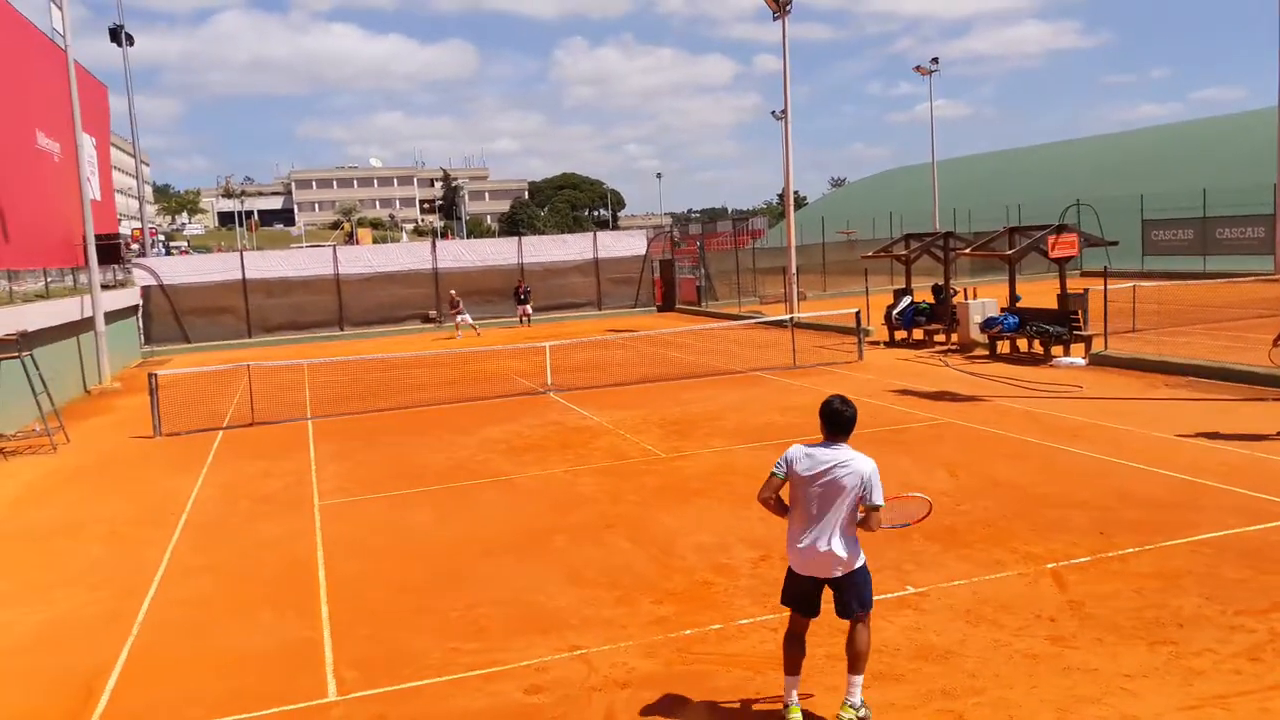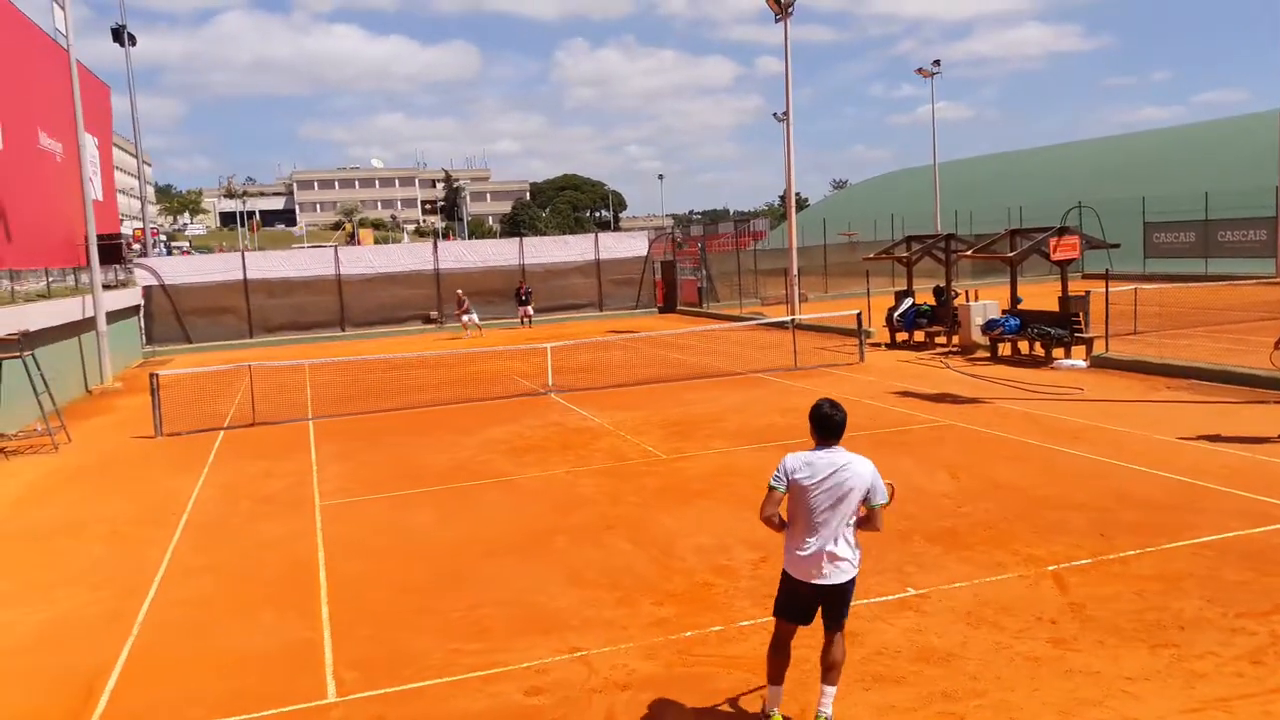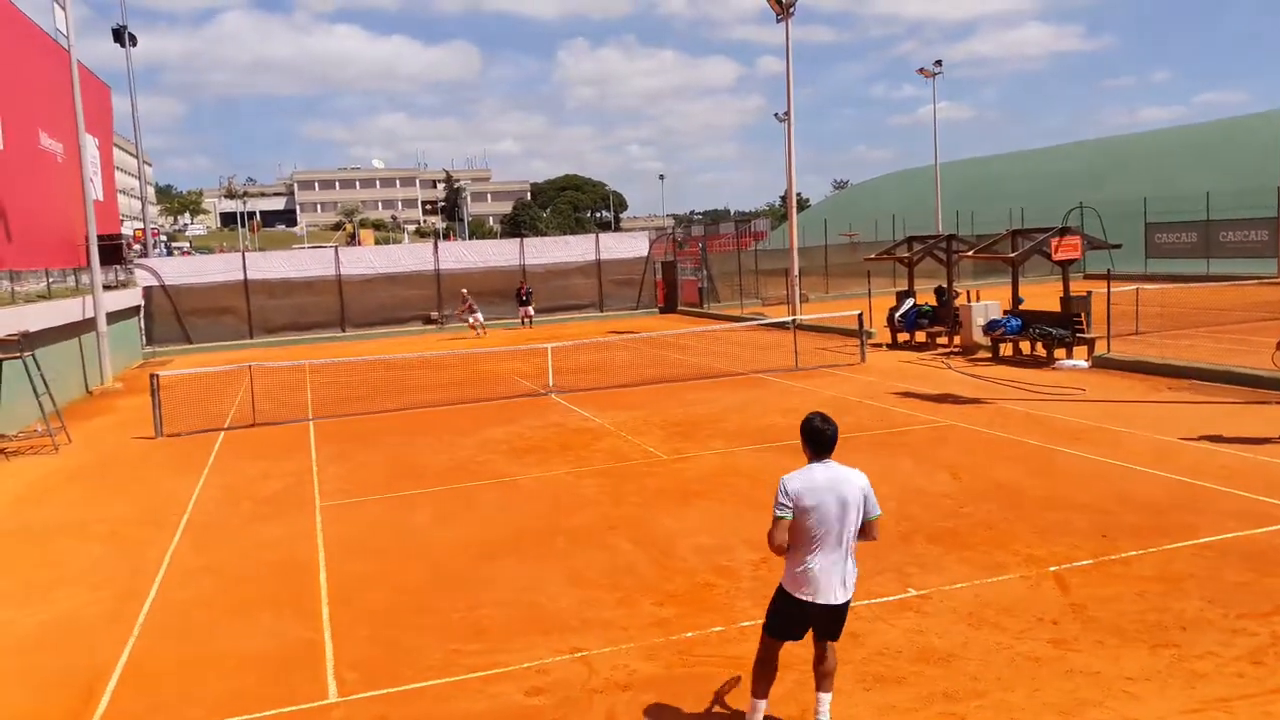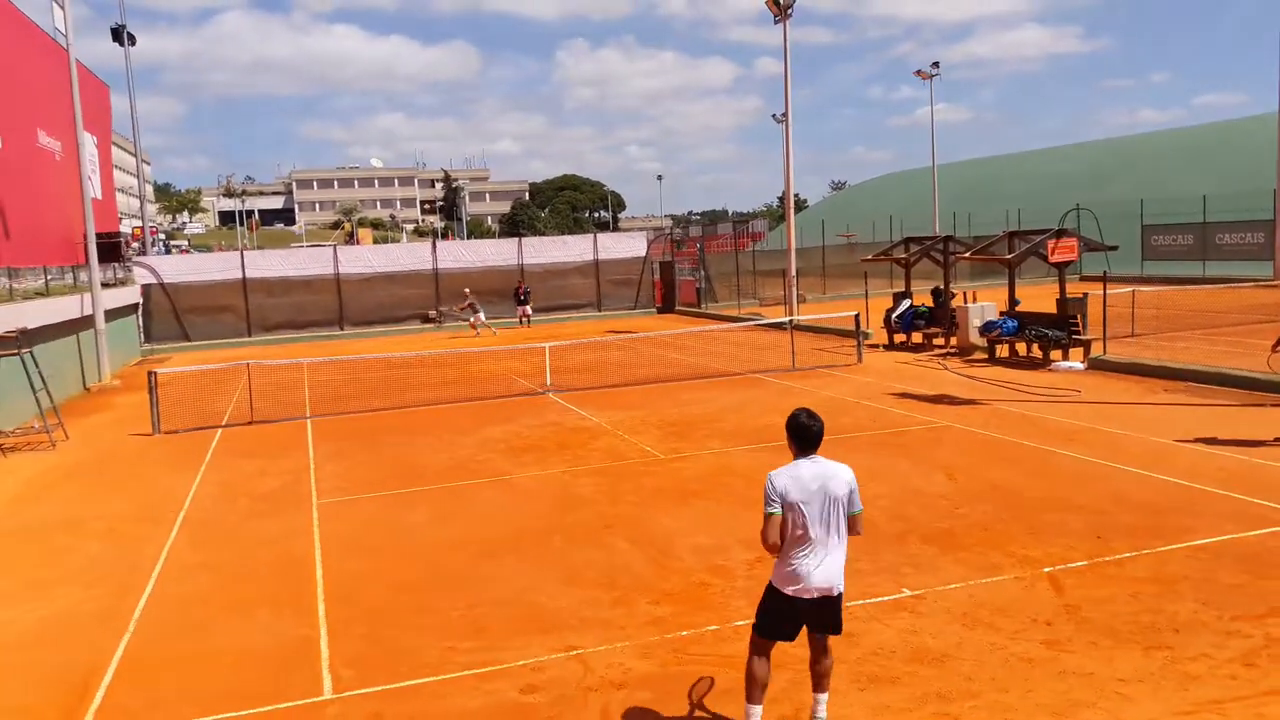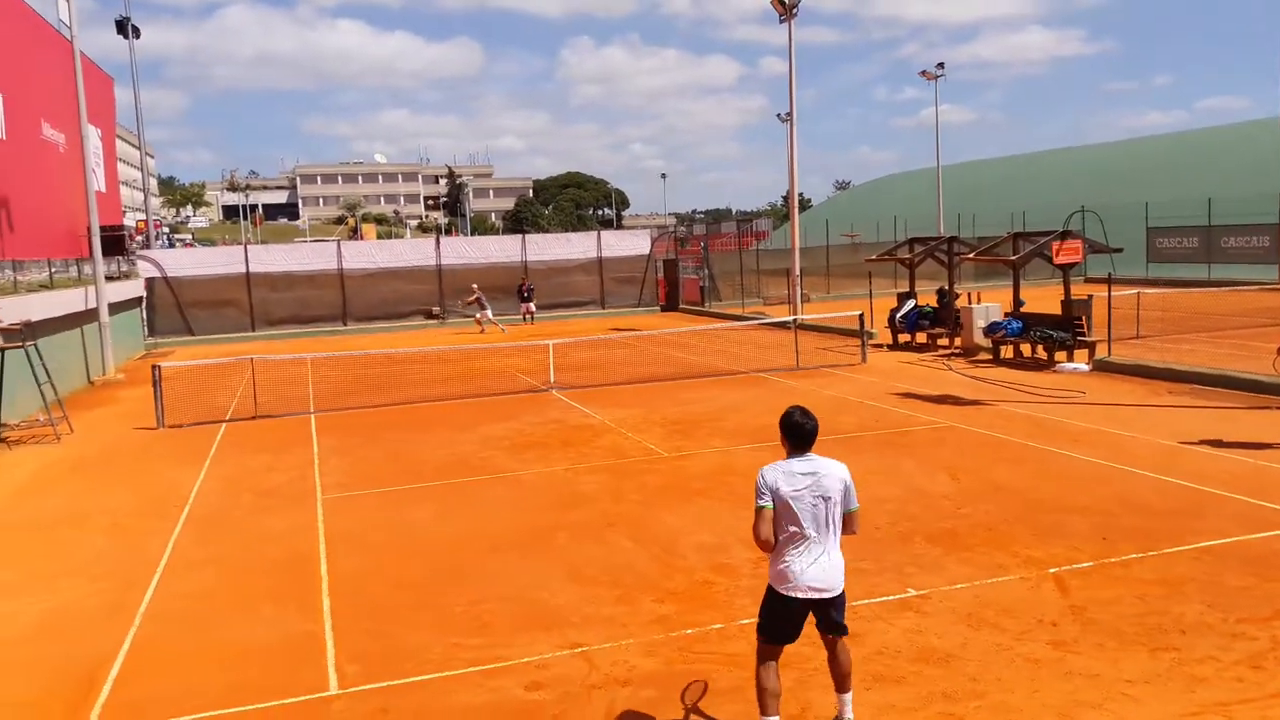
dt=0.1s
person 1, frame 1
left shoulder: (795, 454)
right shoulder: (865, 467)
left elbow: (765, 497)
right elbow: (873, 524)
left wrist: (795, 515)
right wrist: (855, 519)
left hip: (802, 558)
right hip: (844, 561)
left knee: (797, 625)
right knee: (860, 622)
person 1, frame 2
left shoulder: (793, 463)
right shoulder: (864, 468)
left elbow: (766, 513)
right elbow: (876, 523)
left wrist: (787, 527)
left hip: (800, 567)
right hip: (841, 569)
left knee: (783, 633)
right knee: (834, 636)
person 1, frame 3
left shoulder: (790, 483)
right shoulder: (859, 481)
left elbow: (778, 544)
right elbow: (871, 533)
left wrist: (790, 549)
left hip: (799, 585)
right hip: (840, 585)
left knee: (768, 647)
right knee: (825, 645)
person 1, frame 4
left shoulder: (778, 479)
right shoulder: (844, 474)
left elbow: (770, 540)
right elbow: (856, 528)
left wrist: (784, 552)
left hip: (791, 582)
right hip: (832, 579)
left knee: (759, 649)
right knee: (820, 644)
person 1, frame 5
left shoulder: (769, 475)
right shoulder: (839, 471)
left elbow: (762, 536)
right elbow: (852, 526)
left wrist: (779, 550)
left hip: (788, 581)
right hip: (830, 579)
left knee: (767, 655)
right knee: (835, 643)
